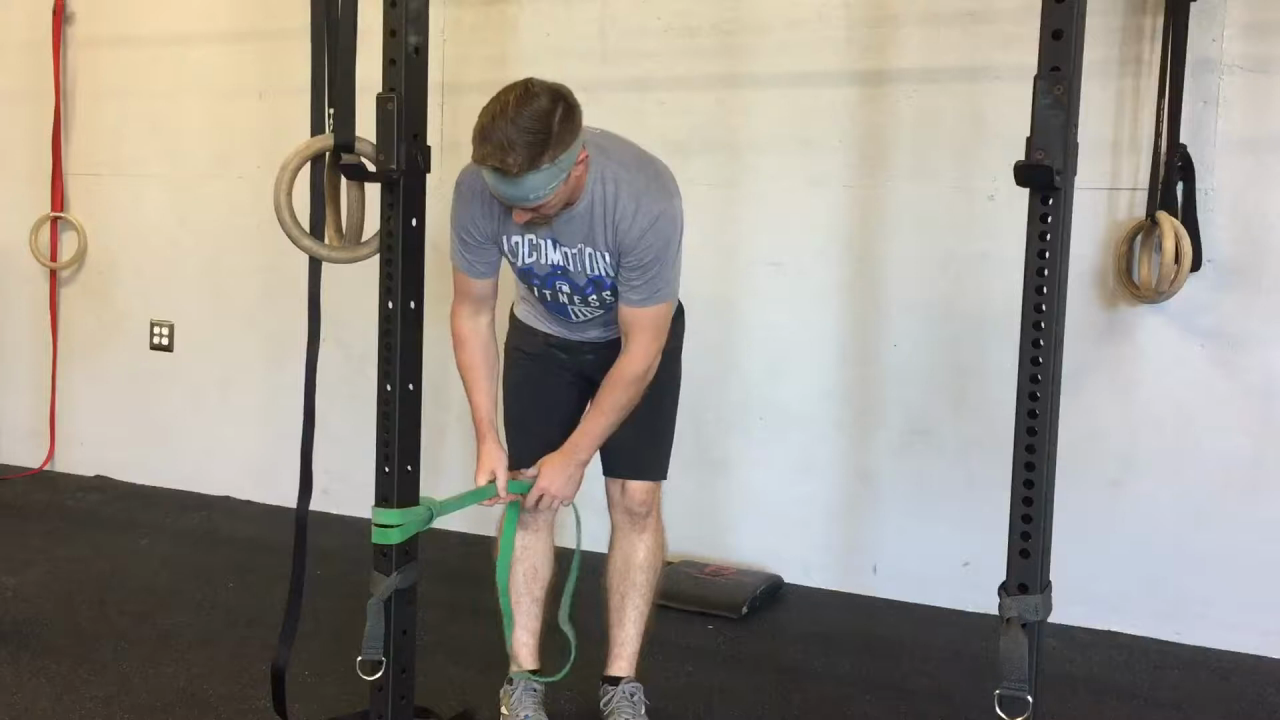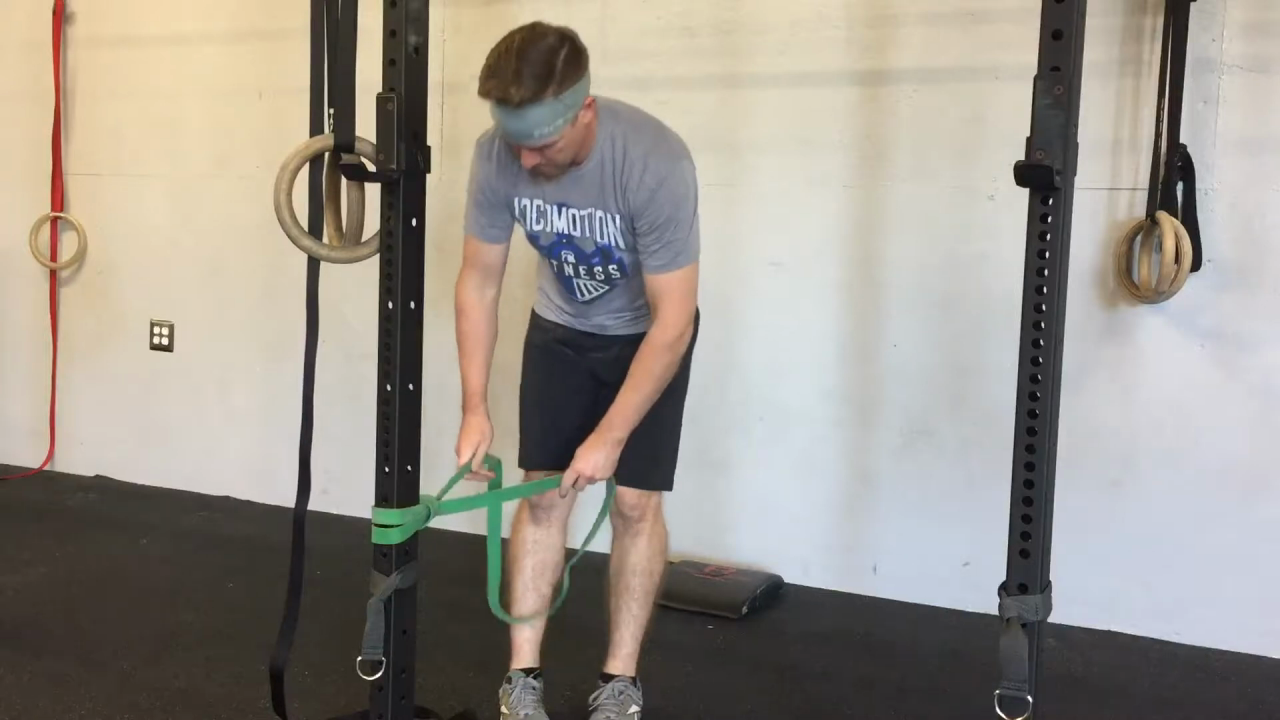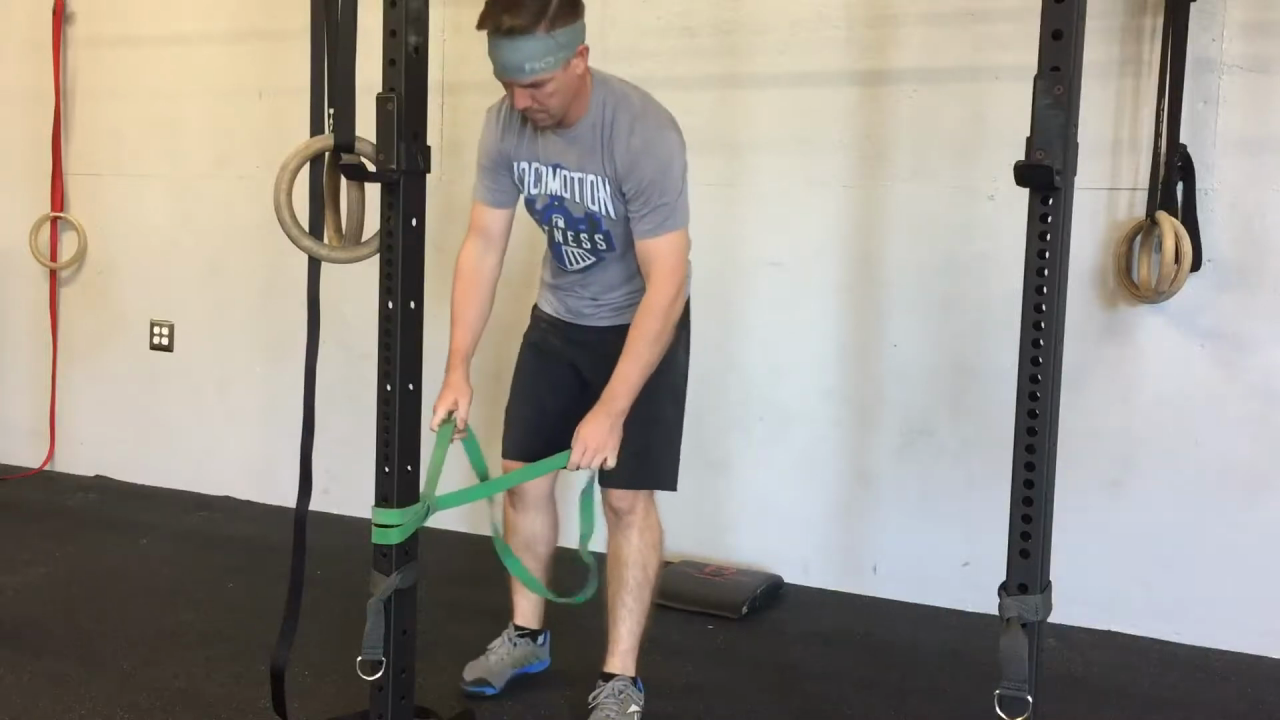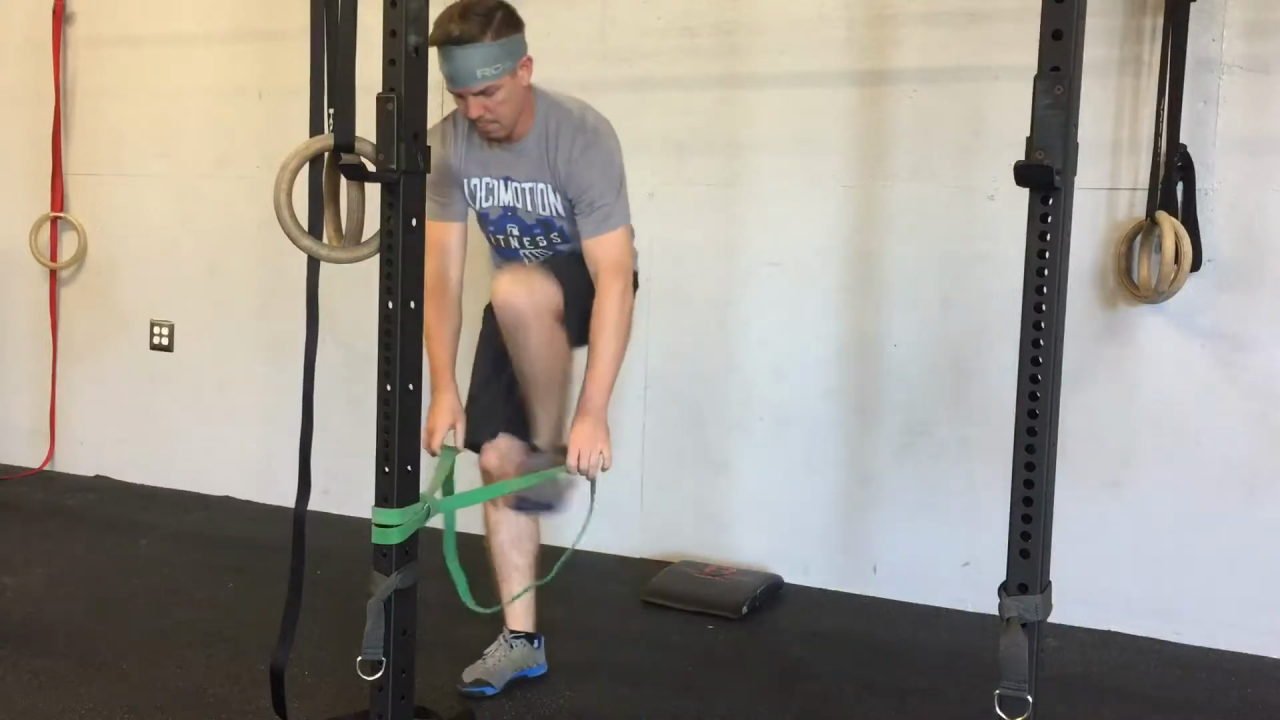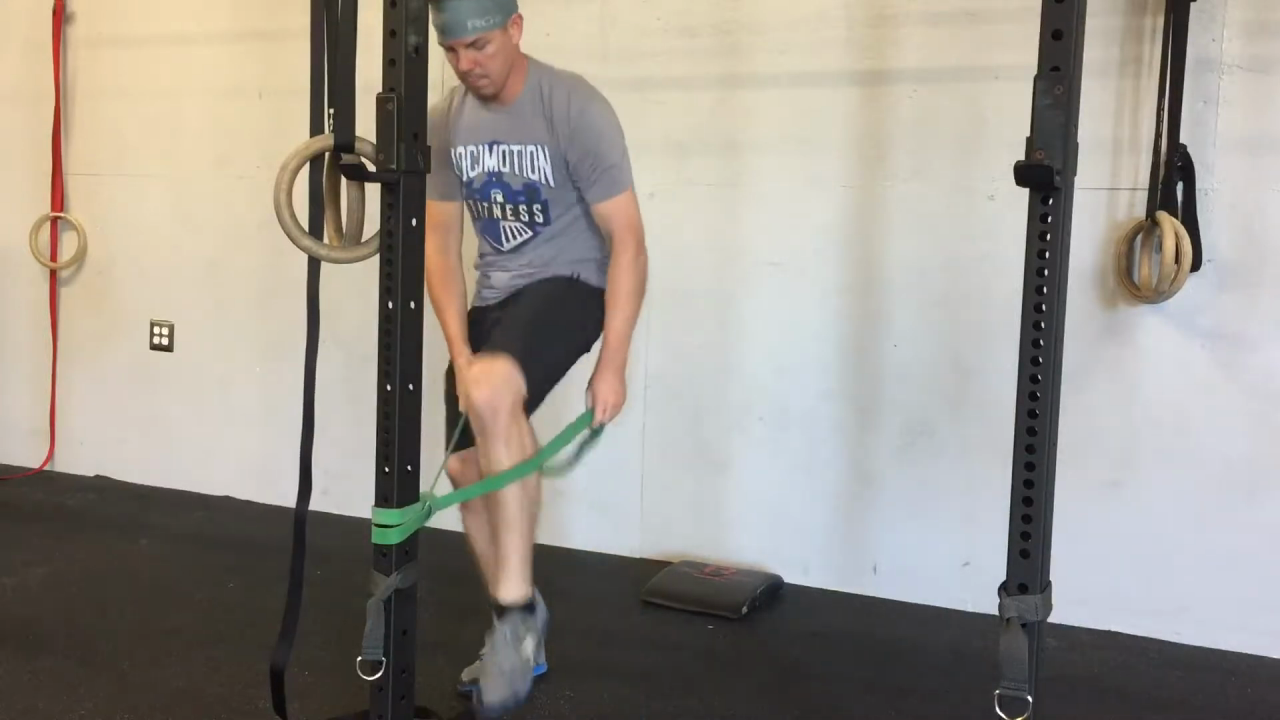
dt=0.5s
person 1, frame 1
left shoulder: (645, 198)
right shoulder: (478, 189)
left elbow: (641, 352)
right elbow: (472, 311)
left wrist: (574, 454)
right wrist: (488, 438)
left hip: (635, 335)
right hip: (542, 335)
left knee: (634, 497)
right knee: (525, 498)
person 1, frame 2
left shoulder: (656, 162)
right shoulder: (497, 153)
left elbow: (674, 321)
right elbow: (479, 281)
left wrist: (609, 437)
right wrist: (474, 407)
left hip: (645, 336)
right hip: (559, 331)
left knee: (635, 502)
right knee: (541, 495)
person 1, frame 3
left shoulder: (643, 132)
right shoulder: (504, 125)
left elbow: (666, 286)
right elbow: (482, 247)
left wrist: (611, 410)
right wrist: (457, 370)
left hip: (641, 324)
right hip: (557, 319)
left knee: (626, 497)
right knee: (523, 476)
right ankle: (527, 634)
person 1, frame 4
left shoulder: (582, 138)
right shoulder: (447, 145)
left elbow: (614, 282)
right elbow: (442, 270)
left wrist: (593, 413)
right wrist: (443, 389)
left hip: (586, 280)
right hip: (515, 304)
left knee: (515, 294)
right knee: (497, 461)
left ankle: (549, 440)
right ankle: (521, 638)
person 1, frame 5
left shoulder: (575, 108)
right shoulder: (445, 121)
left elbow: (625, 241)
right elbow: (441, 243)
left wrist: (613, 364)
right wrist: (460, 358)
left hip: (569, 289)
right hip: (497, 299)
left knee: (494, 397)
right knee: (468, 463)
left ankle: (517, 607)
right ankle: (520, 641)
